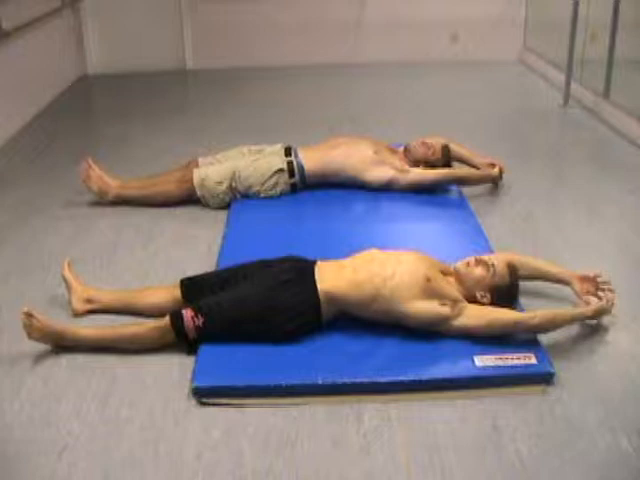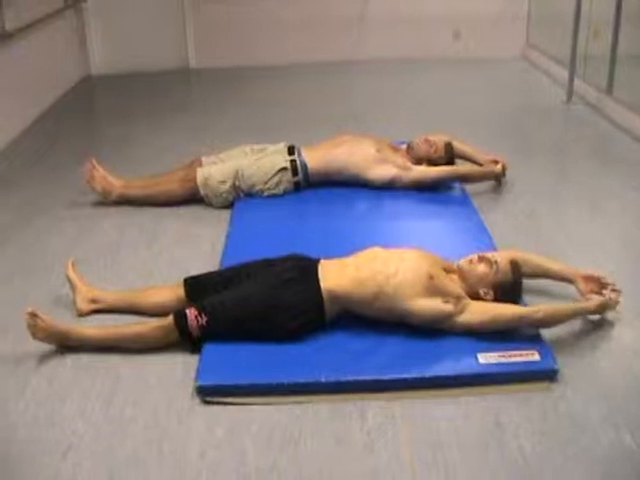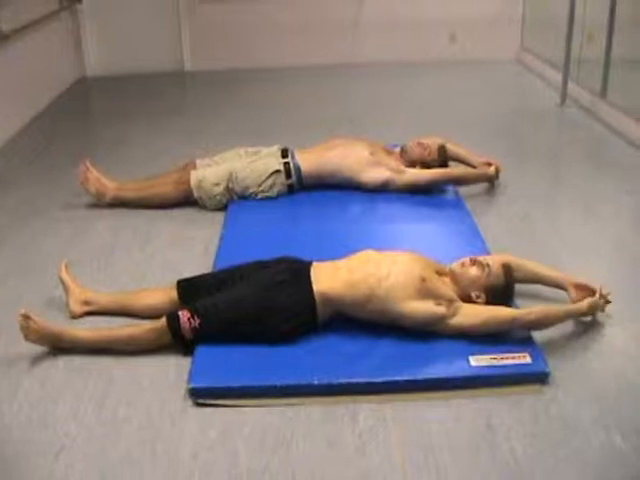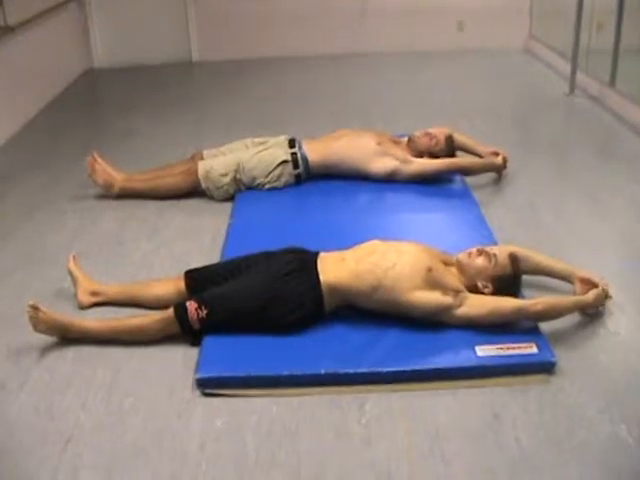
dt=0.2s
person 1, frame 1
left shoulder: (454, 312)
right shoulder: (444, 269)
left elbow: (523, 320)
right elbow: (512, 257)
left wrist: (585, 311)
right wrist: (573, 277)
left hip: (299, 306)
right hip: (302, 269)
left knee: (174, 325)
right knee: (182, 292)
left ankle: (69, 334)
right ankle: (91, 297)
person 1, frame 2
left shoulder: (457, 308)
right shoulder: (448, 266)
left elbow: (528, 315)
right elbow: (516, 254)
left wrist: (588, 304)
right wrist: (578, 276)
left hip: (303, 303)
right hip: (305, 267)
left knee: (179, 324)
right knee: (187, 291)
left ankle: (74, 335)
right ankle: (95, 297)
person 1, frame 3
left shoulder: (448, 311)
right shoulder: (439, 270)
left elbow: (518, 318)
right elbow: (510, 259)
left wrist: (579, 308)
right wrist: (569, 282)
left hip: (296, 307)
right hip: (297, 271)
left knee: (172, 327)
right knee: (179, 293)
left ankle: (66, 335)
right ankle: (89, 299)
person 1, frame 4
left shoulder: (456, 302)
right shoulder: (445, 260)
left elbow: (526, 308)
right elbow: (517, 251)
left wrist: (582, 302)
right wrist: (575, 275)
left hip: (302, 297)
right hip: (306, 261)
left knee: (179, 317)
right knee: (186, 284)
left ankle: (75, 327)
right ankle: (96, 290)
person 2, frame 1
left shoulder: (399, 174)
right shoulder: (393, 149)
left elbow: (444, 173)
right elbow: (442, 140)
left wrist: (487, 175)
right wrist: (484, 162)
left hip: (285, 173)
right hip: (283, 153)
left knee: (192, 184)
right knee: (195, 165)
left ankle: (114, 191)
right ankle: (117, 185)
person 2, frame 2
left shoulder: (402, 172)
right shoulder: (395, 147)
left elbow: (448, 171)
right elbow: (445, 138)
left wrist: (489, 172)
right wrist: (486, 159)
left hip: (287, 172)
right hip: (286, 152)
left knee: (196, 183)
right knee: (198, 166)
left ankle: (118, 192)
right ankle: (122, 186)
person 2, frame 3
left shoulder: (395, 175)
right shoulder: (390, 150)
left elbow: (439, 173)
right elbow: (440, 140)
left wrist: (483, 174)
right wrist: (480, 161)
left hip: (282, 175)
right hip: (280, 155)
left knee: (190, 187)
right knee: (192, 167)
left ankle: (112, 194)
right ankle: (117, 187)
person 2, frame 4
left shoulder: (401, 165)
right shoulder: (396, 141)
left elbow: (448, 164)
right elbow: (447, 129)
left wrist: (491, 164)
right wrist: (487, 151)
left hip: (288, 165)
right hip: (287, 144)
left knee: (197, 176)
right knee: (200, 158)
left ankle: (120, 185)
right ankle: (123, 178)
